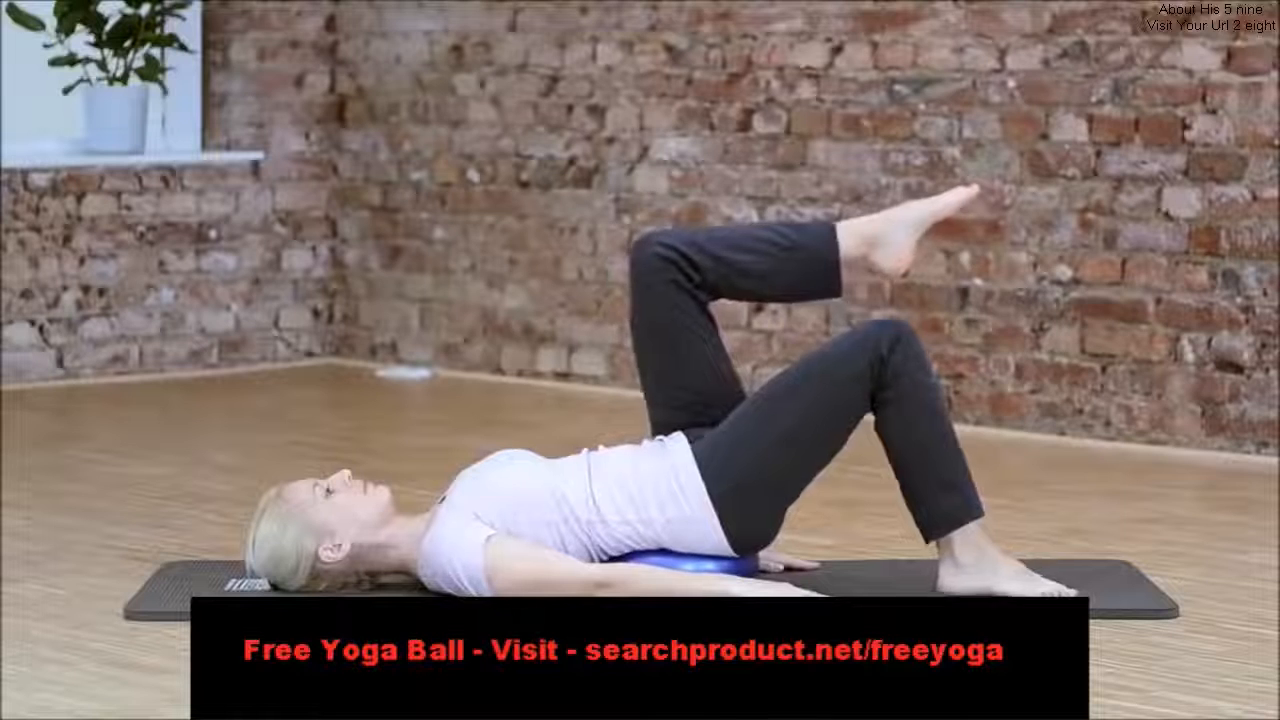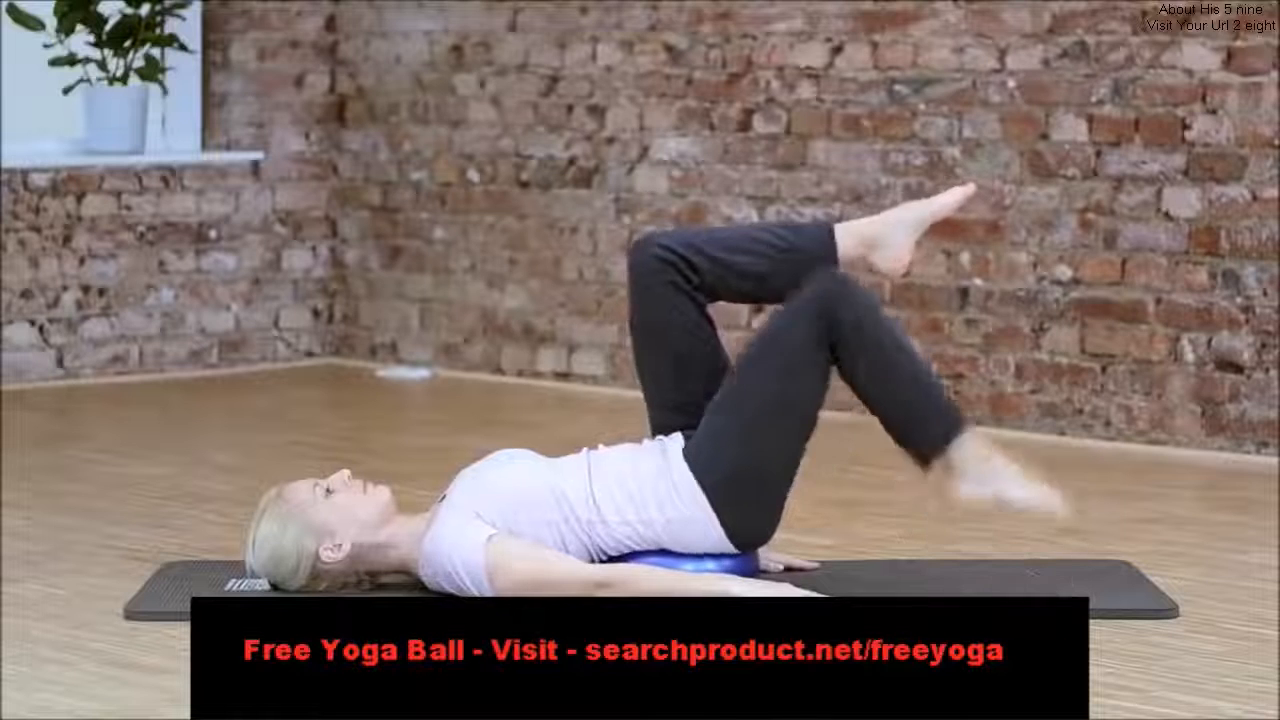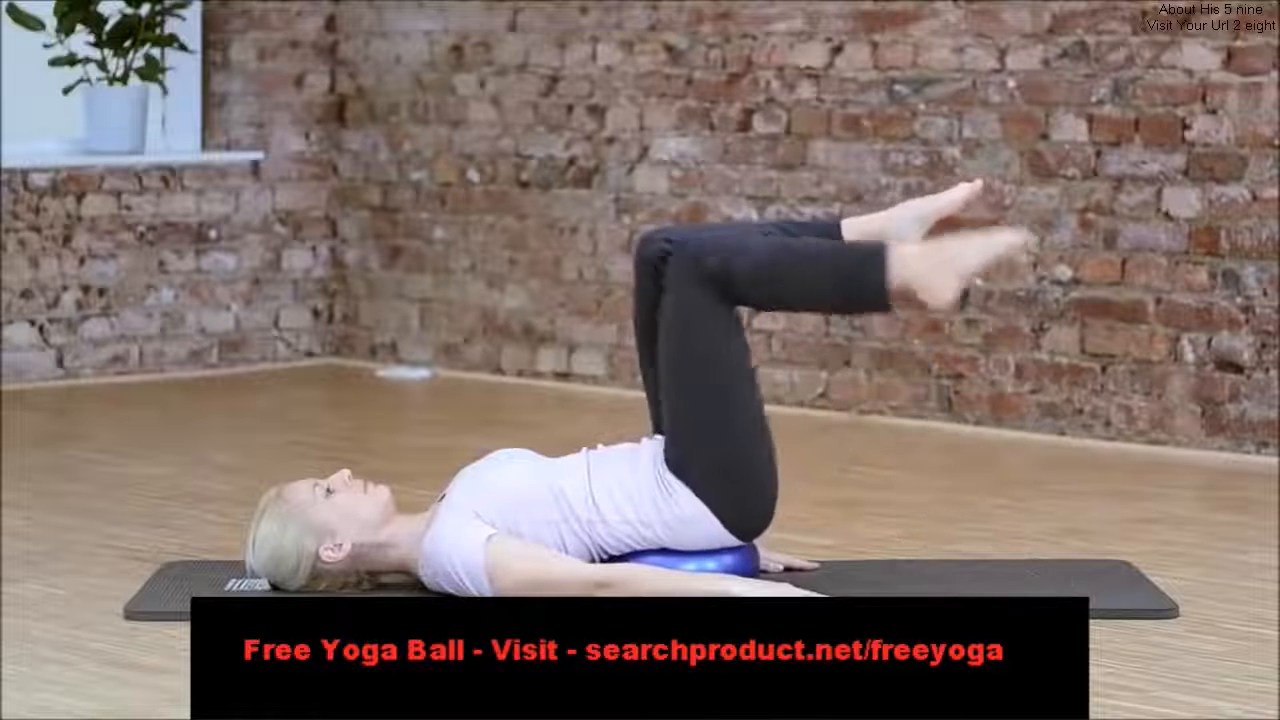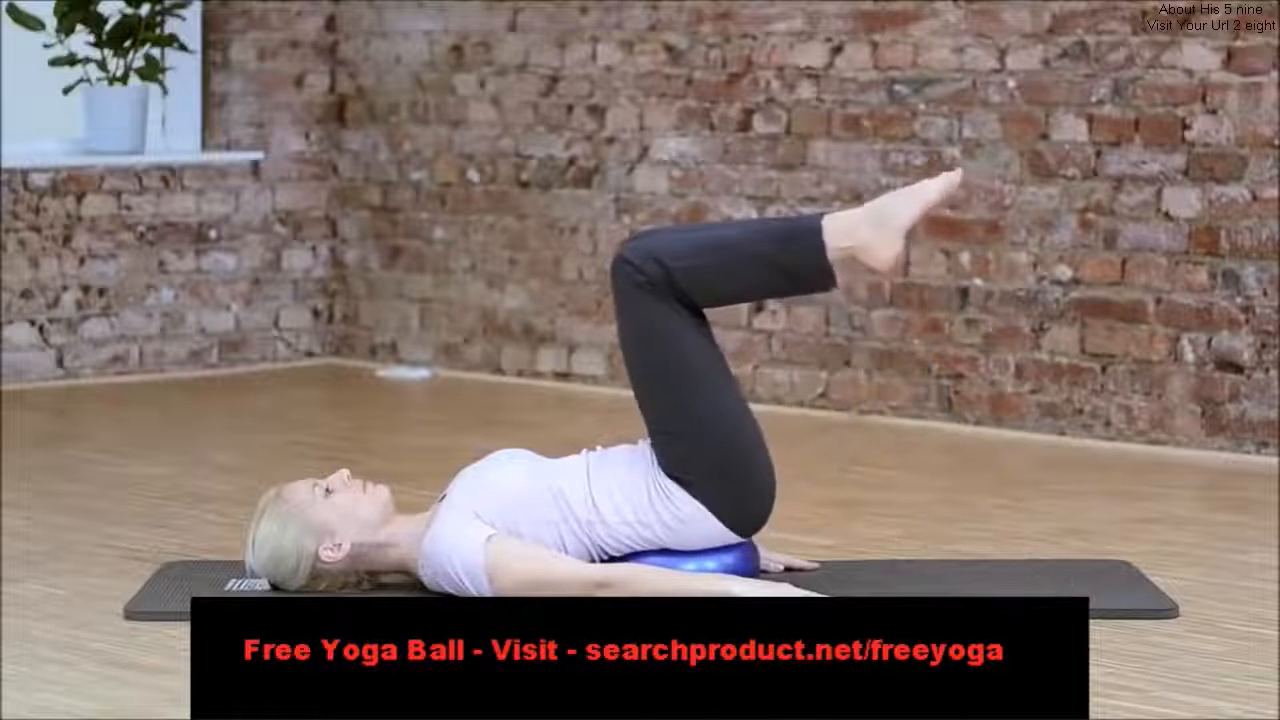
dt=0.4s
person 1, frame 1
left shoulder: (450, 516)
right shoulder: (448, 554)
right elbow: (600, 584)
right wrist: (746, 592)
left hip: (689, 463)
right hip: (717, 491)
left knee: (662, 257)
right knee: (884, 347)
left ankle: (864, 240)
right ankle: (967, 553)
person 1, frame 2
left shoulder: (450, 517)
right shoulder: (448, 554)
right elbow: (600, 582)
right wrist: (750, 591)
left hip: (683, 470)
right hip: (715, 491)
left knee: (660, 259)
right knee: (825, 300)
left ankle: (866, 238)
right ankle: (964, 457)
person 1, frame 3
left shoulder: (453, 513)
right shoulder: (448, 551)
right elbow: (598, 583)
right wrist: (745, 591)
left hip: (686, 486)
right hip: (710, 495)
left knee: (666, 255)
right knee: (693, 263)
left ankle: (882, 239)
right ankle: (909, 269)
person 1, frame 4
left shoulder: (450, 515)
right shoulder: (446, 552)
right elbow: (597, 582)
right wrist: (745, 590)
left hip: (693, 493)
right hip: (713, 493)
left knee: (647, 265)
right knee: (641, 270)
left ankle: (853, 230)
right ankle: (852, 234)
